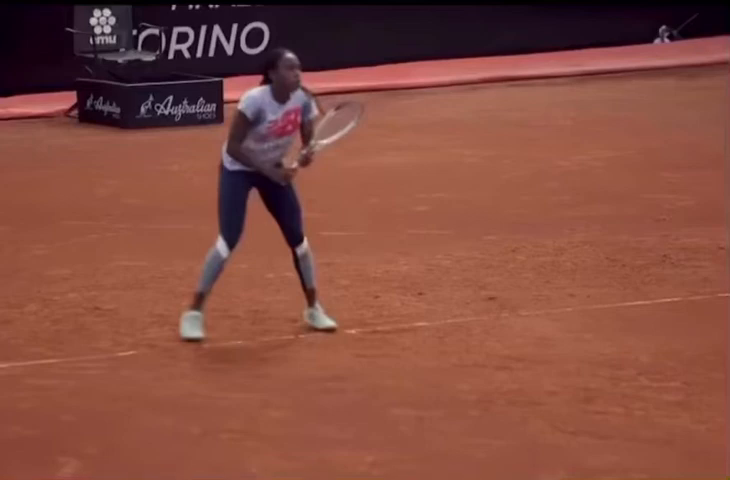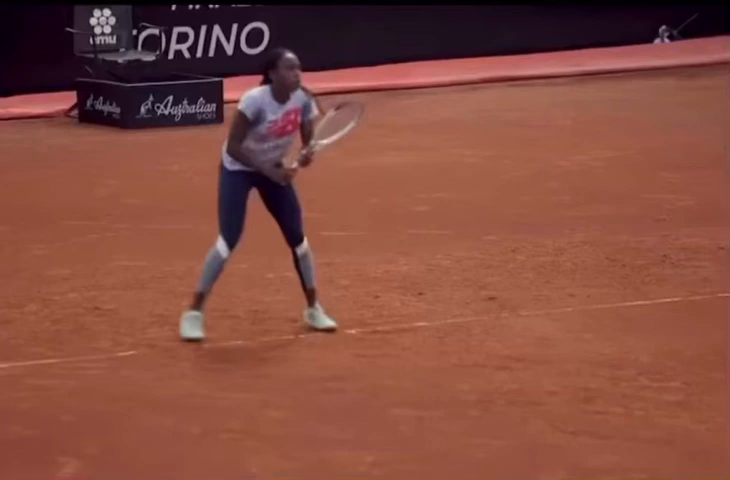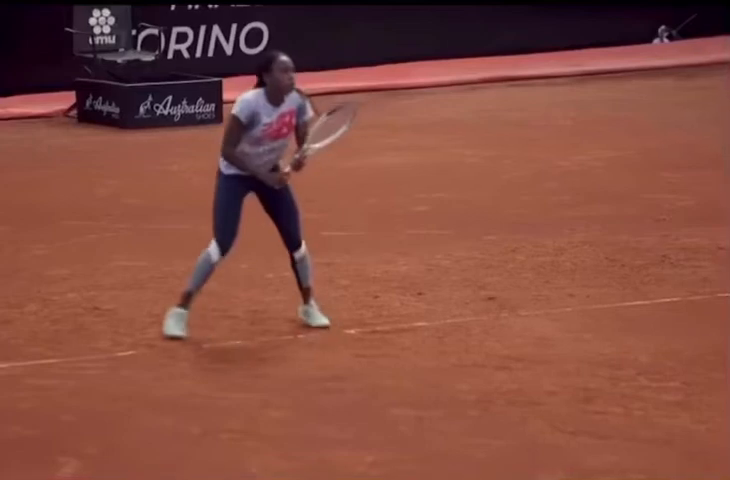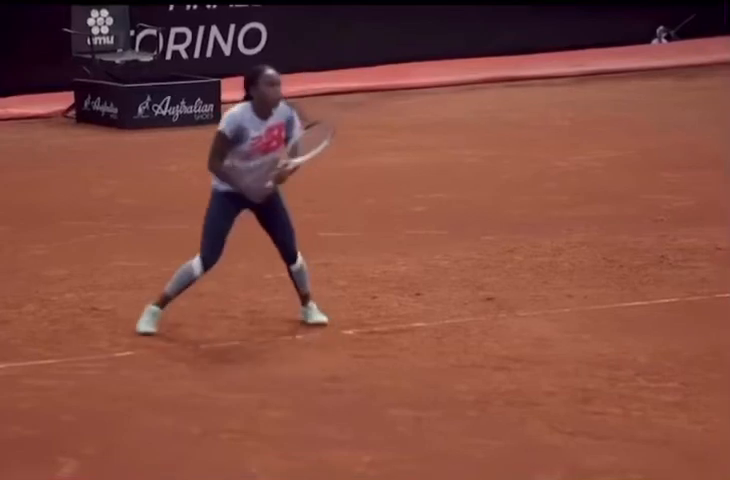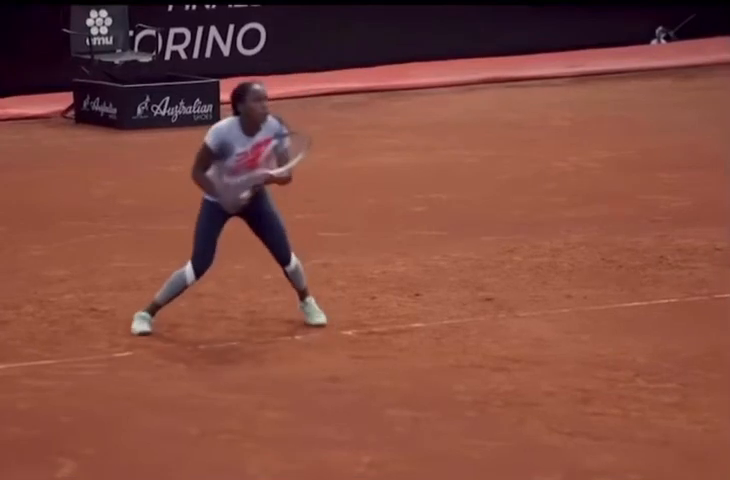
dt=0.4s
person 1, frame 1
left shoulder: (303, 100)
right shoulder: (255, 100)
left elbow: (309, 141)
right elbow: (233, 147)
left wrist: (307, 156)
right wrist: (269, 171)
left hip: (274, 169)
right hip: (239, 170)
left knee: (298, 238)
right knee: (228, 240)
left ankle: (313, 308)
right ankle: (194, 312)
person 1, frame 2
left shoulder: (303, 100)
right shoulder: (255, 100)
left elbow: (309, 141)
right elbow: (233, 147)
left wrist: (307, 156)
right wrist: (269, 171)
left hip: (273, 170)
right hip: (238, 170)
left knee: (297, 238)
right knee: (228, 240)
left ankle: (313, 308)
right ankle: (194, 312)
person 1, frame 3
left shoulder: (298, 102)
right shoulder: (249, 103)
left elbow: (303, 143)
right elbow: (227, 150)
left wrist: (300, 159)
right wrist: (263, 175)
left hip: (270, 172)
right hip: (235, 173)
left knee: (295, 240)
right knee: (222, 245)
left ankle: (308, 306)
right ankle: (180, 309)
person 1, frame 4
left shoulder: (287, 114)
right shoulder: (236, 118)
right elbow: (214, 162)
left wrist: (285, 171)
right wrist: (245, 188)
left hip: (265, 188)
right hip: (229, 191)
left knee: (290, 252)
right knee: (207, 259)
left ankle: (308, 306)
right ankle: (154, 309)
person 1, frame 5
left shoulder: (275, 128)
right shoulder: (222, 132)
left elbow: (286, 174)
right elbow: (197, 172)
left wrist: (271, 177)
right wrist: (223, 197)
left hip: (254, 196)
right hip: (218, 200)
left knee: (284, 254)
right knee: (199, 265)
left ankle: (307, 302)
right ankle: (147, 314)
